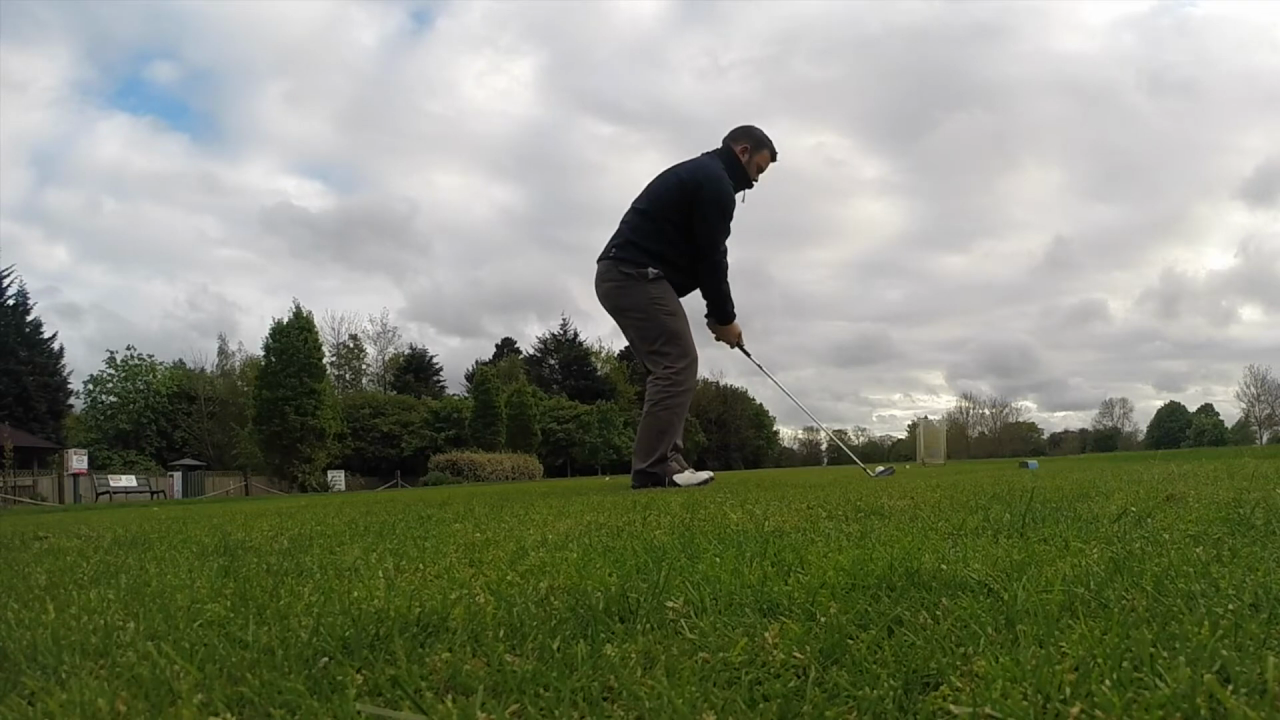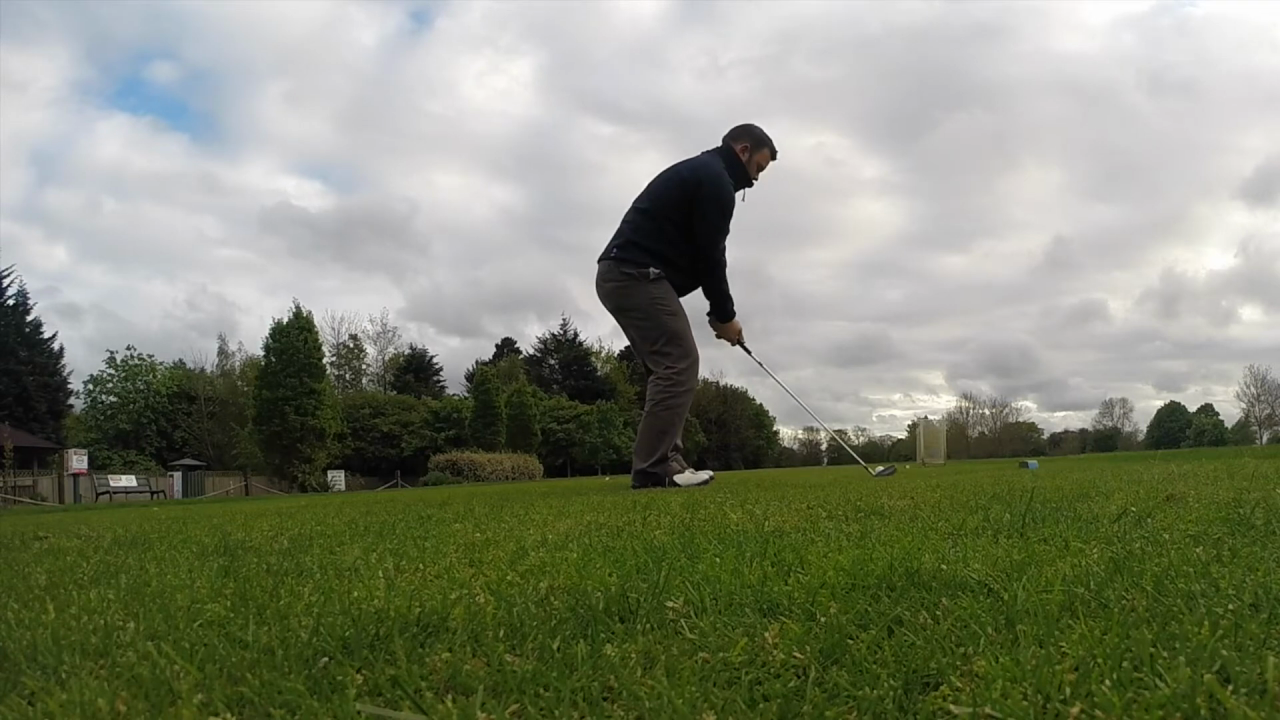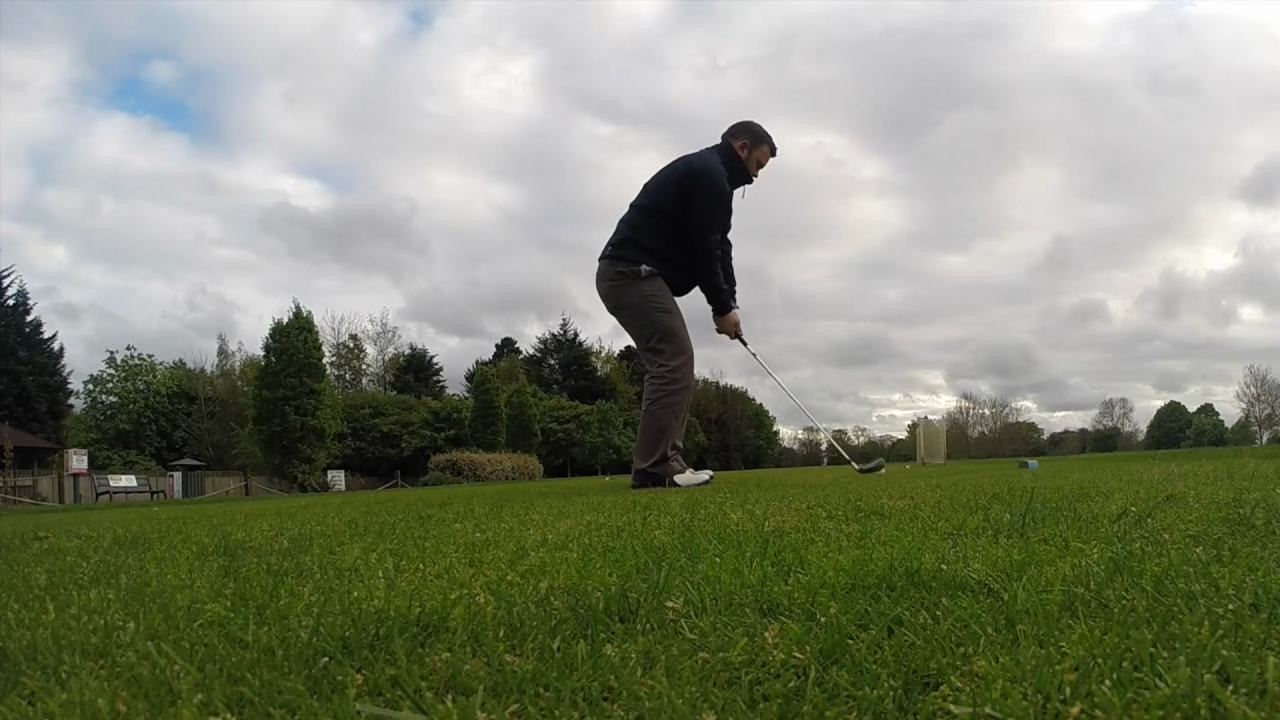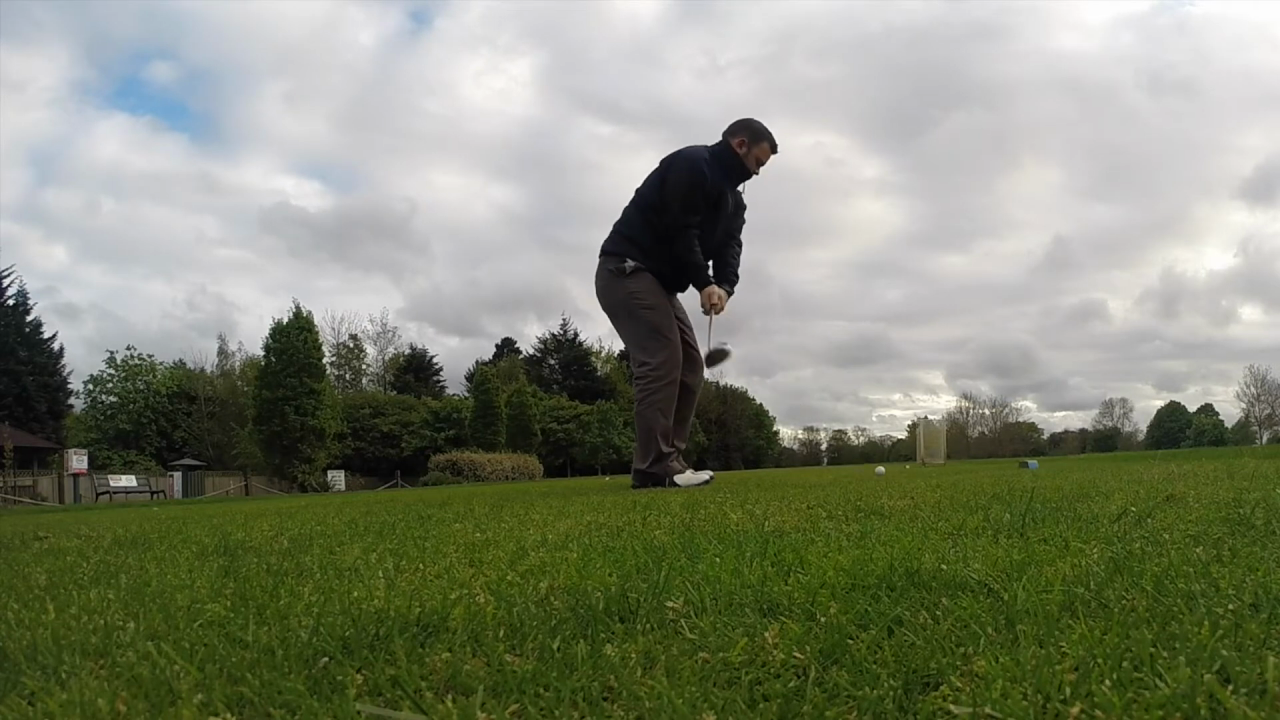
dt=0.4s
person 1, frame 1
left shoulder: (698, 174)
right shoulder: (715, 182)
left elbow: (699, 254)
right elbow: (711, 257)
left wrist: (717, 315)
right wrist: (725, 318)
left hip: (619, 275)
right hip: (636, 276)
left knee: (669, 367)
right knee: (678, 364)
left ankle: (665, 460)
right ankle: (652, 468)
person 1, frame 2
left shoulder: (700, 173)
right shoulder: (715, 180)
left elbow: (704, 252)
right elbow: (709, 255)
left wrist: (719, 312)
right wrist: (726, 316)
left hip: (621, 274)
right hip: (637, 275)
left knee: (670, 367)
right knee: (680, 364)
left ankle: (665, 460)
right ankle: (653, 467)
person 1, frame 3
left shoulder: (714, 181)
right shoulder: (707, 173)
left elbow: (718, 249)
right elbow: (703, 249)
left wrist: (727, 303)
right wrist: (722, 306)
left hip: (637, 277)
right hip: (633, 273)
left knee: (676, 365)
right knee: (673, 361)
left ankle: (666, 460)
right ankle: (654, 467)
person 1, frame 4
left shoulder: (733, 198)
right shoulder: (692, 164)
left elbow: (729, 247)
right elbow: (680, 230)
left wrist: (723, 286)
right wrist: (705, 280)
left hip: (661, 279)
right hip: (628, 271)
left knee: (688, 365)
right knee: (661, 360)
left ankle: (668, 460)
right ankle: (654, 467)
